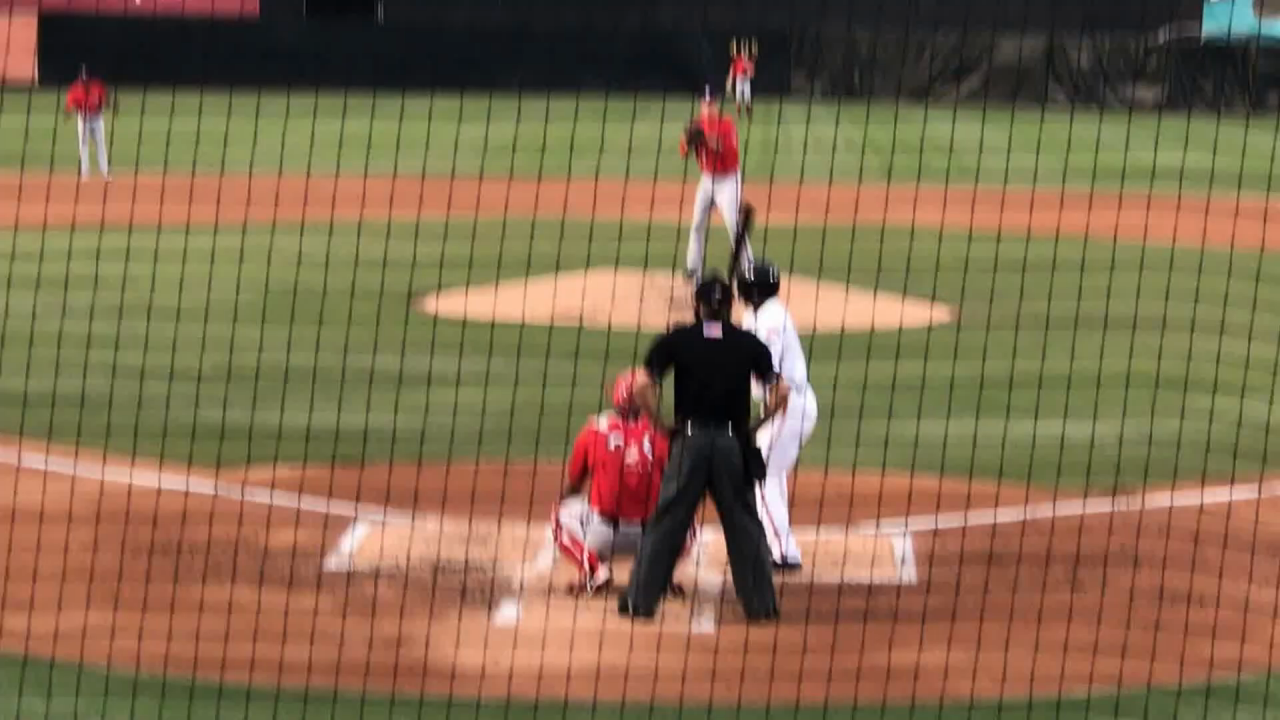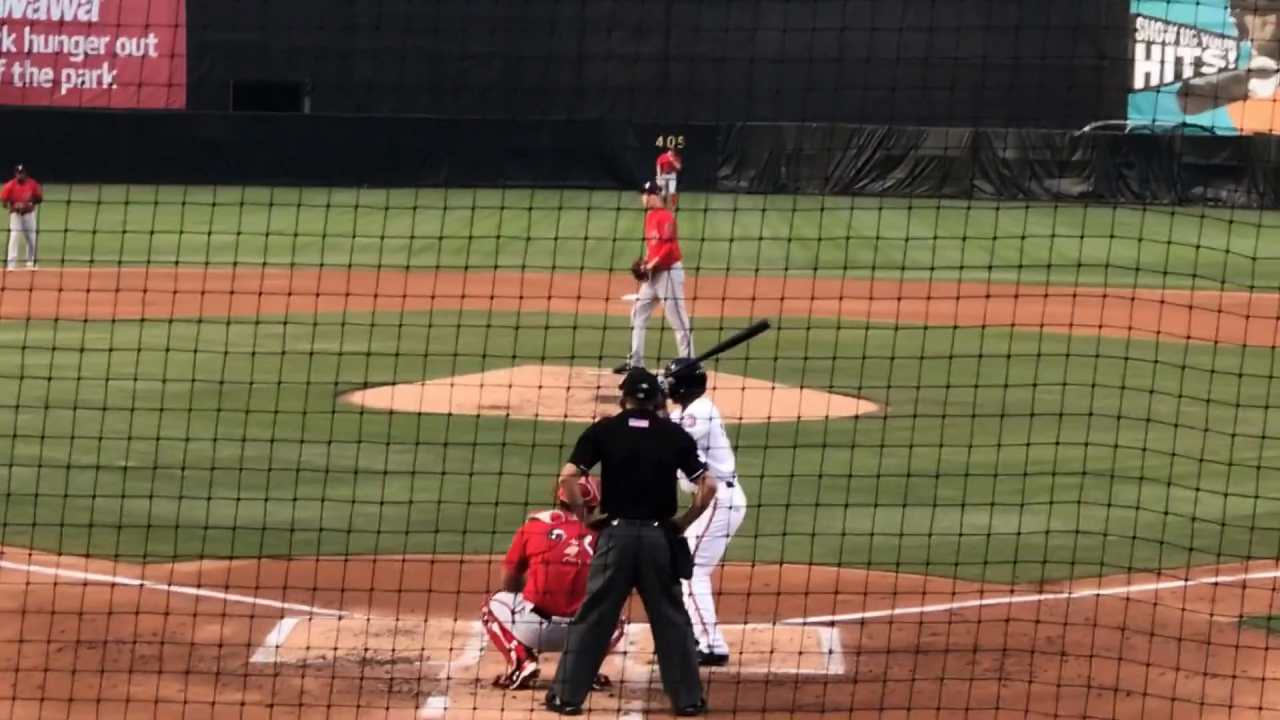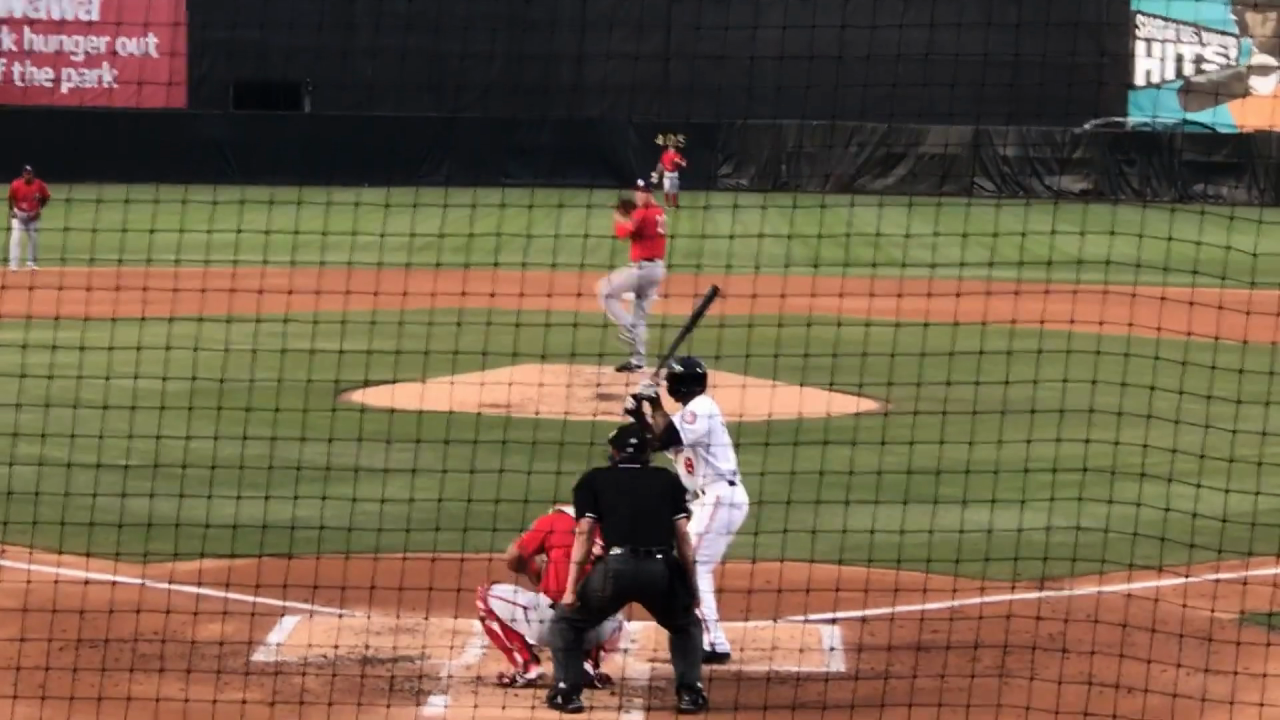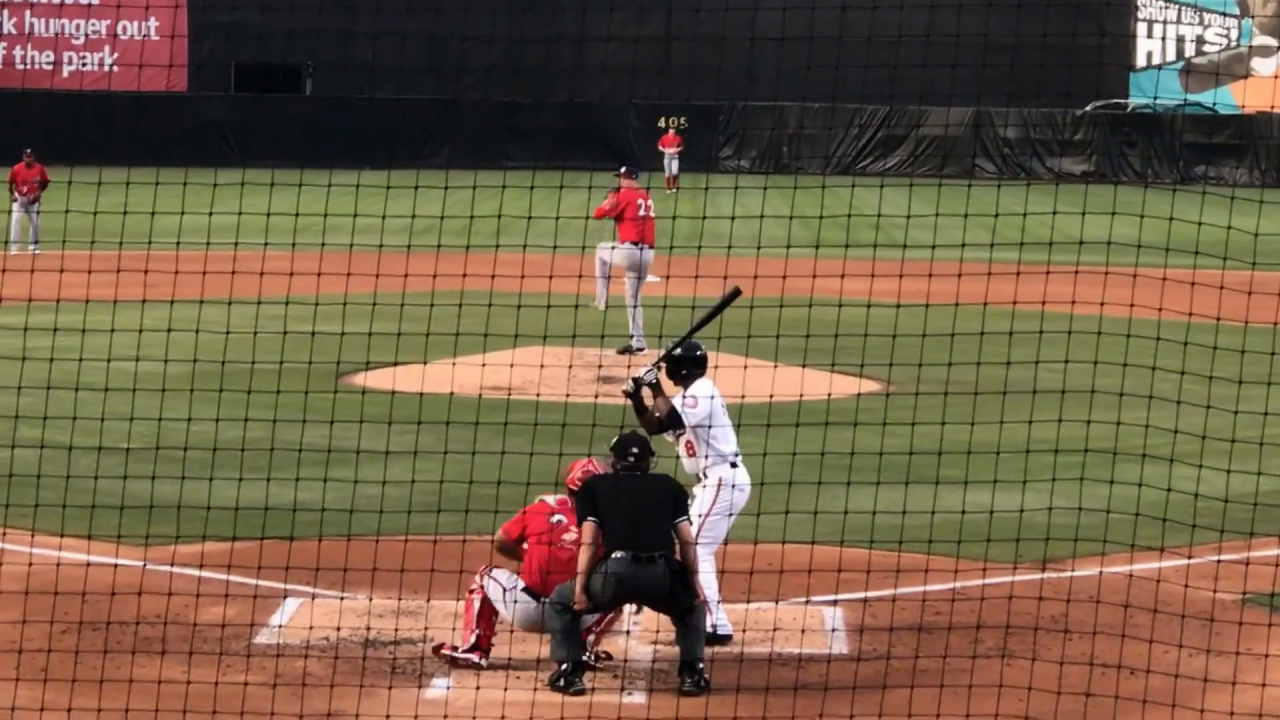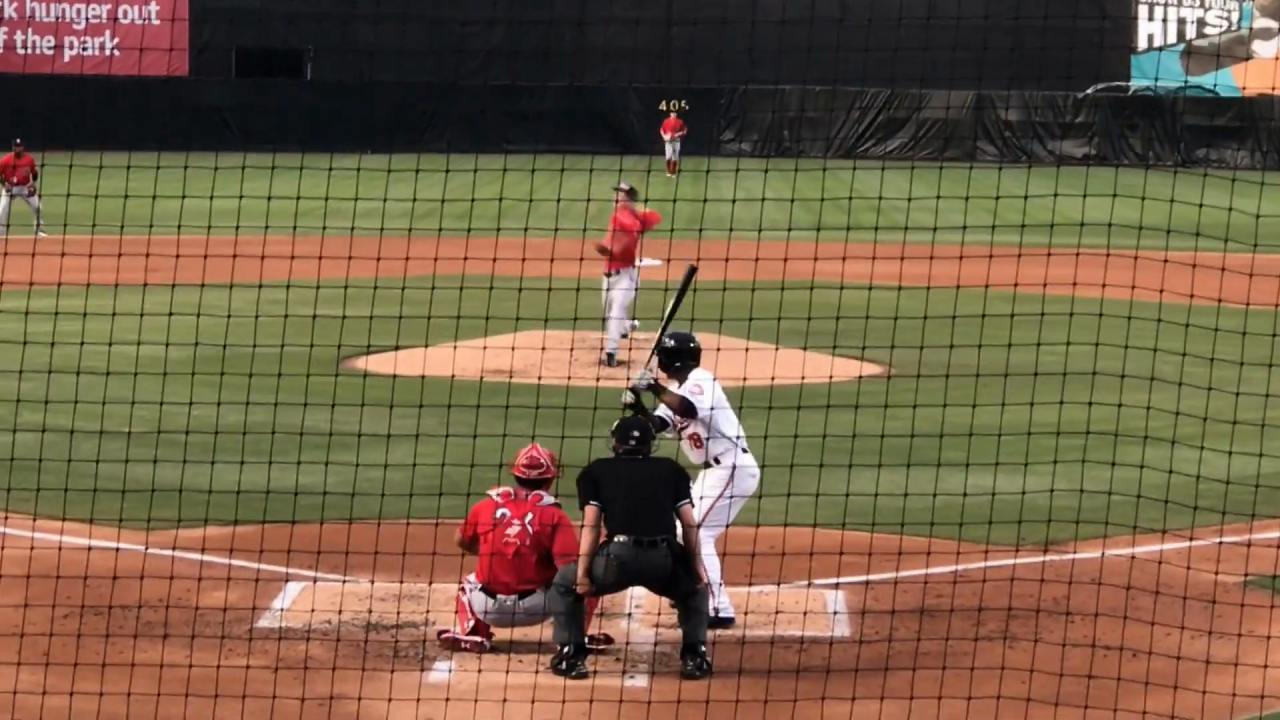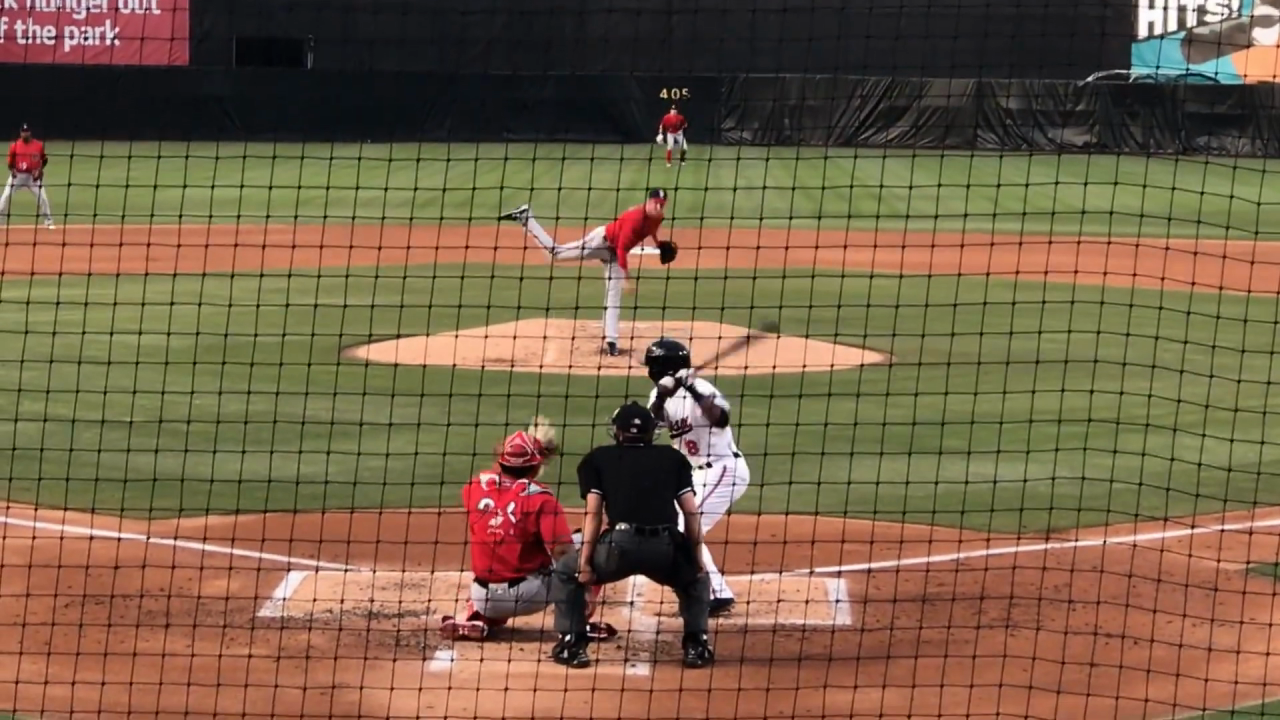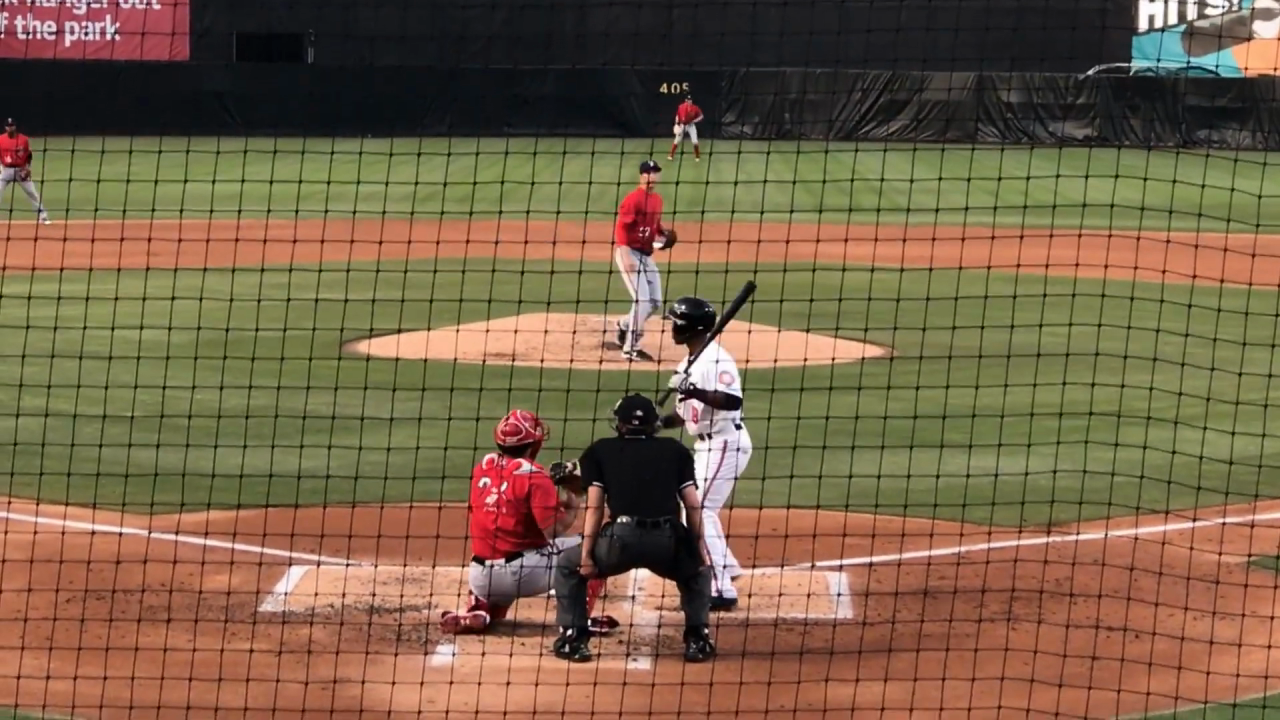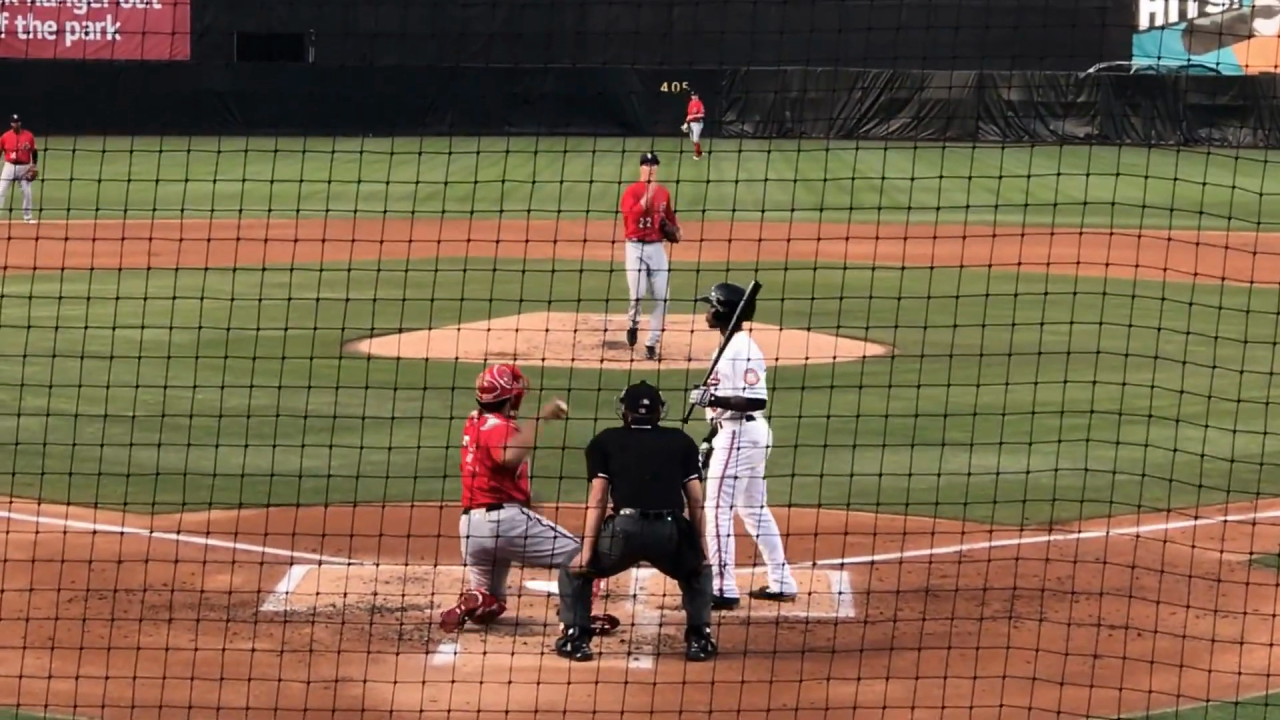
dt=0.5s
person 1, frame 1
left shoulder: (771, 317)
right shoulder: (760, 316)
left hip: (789, 405)
right hip: (783, 405)
left knee: (764, 478)
right knee: (768, 474)
left ankle: (785, 554)
right ankle: (777, 545)
person 1, frame 2
left shoulder: (700, 411)
right shoulder: (689, 412)
left hip: (719, 499)
right hip: (713, 499)
left knee: (691, 571)
right knee: (690, 569)
left ankle: (713, 646)
right ankle: (703, 636)
person 1, frame 3
left shoulder: (701, 408)
right shoulder: (691, 410)
left elbow: (667, 438)
right elbow: (659, 442)
left wrist: (655, 402)
left hip: (721, 498)
right hip: (713, 498)
left knee: (693, 568)
right knee: (695, 566)
left ankle: (714, 644)
right ankle: (704, 634)
person 1, frame 4
left shoulder: (702, 392)
right shoulder: (689, 395)
left elbow: (671, 420)
right elbow: (654, 426)
left wrist: (655, 388)
right wrist: (636, 397)
left hip: (723, 480)
right hip: (714, 481)
left knee: (696, 551)
right knee: (695, 548)
left ankle: (717, 626)
right ankle: (706, 614)
person 1, frame 5
left shoulder: (700, 379)
right shoulder: (671, 391)
left elbow: (688, 410)
right elbow: (658, 425)
left wrist: (653, 388)
right wrist: (638, 406)
left hip: (733, 469)
right hip: (713, 469)
left knee: (698, 534)
left ankle: (719, 610)
person 1, frame 6
left shoulder: (701, 390)
right shoulder: (661, 394)
left elbow: (722, 420)
right elbow: (654, 416)
left wrist: (692, 390)
right wrist: (663, 394)
left hip: (725, 470)
right hip: (704, 471)
left ankle: (717, 594)
person 1, frame 7
left shoulder: (716, 358)
right shoulder: (690, 361)
left elbow: (733, 401)
right elbow: (686, 411)
left wrist: (693, 391)
right wrist: (663, 423)
left hip: (726, 444)
right hip: (709, 445)
left knee: (701, 514)
right knee: (701, 511)
left ankle: (722, 591)
right ankle: (724, 566)
person 1, frame 8
left shoulder: (742, 350)
right shoulder: (730, 347)
left elbow: (757, 401)
left wrist: (714, 400)
right wrist: (710, 440)
left hip: (740, 435)
right hip: (747, 433)
left knee: (718, 510)
right knee: (755, 510)
left ankle: (724, 590)
right ankle: (781, 582)
person 2, frame 1
left shoulder: (678, 339)
right shoulder: (748, 343)
left elbow: (643, 386)
right elbow: (780, 392)
left wrist: (660, 424)
right wrist: (753, 428)
left hip: (690, 441)
right hip: (731, 443)
left knee: (666, 523)
right knee: (744, 524)
left ankle: (640, 601)
right ankle: (760, 604)
person 2, frame 2
left shoulder: (604, 430)
right shoulder: (675, 435)
left elbow: (567, 476)
right elbow: (709, 485)
left wrist: (585, 517)
right wrist: (684, 522)
left hip: (616, 534)
right hip: (659, 536)
left knee: (592, 617)
right knee: (671, 618)
person 2, frame 3
left shoulder: (594, 479)
right shoulder: (667, 479)
left elbow: (583, 535)
right elbow: (683, 539)
left wrist: (571, 587)
right wrist: (692, 587)
left hip: (616, 566)
right hip: (660, 569)
left knee: (568, 617)
right knee: (685, 622)
left ankle: (567, 690)
right ankle: (691, 691)
person 2, frame 4
left shoulder: (595, 485)
right shoulder: (669, 486)
left elbow: (589, 541)
right elbow: (687, 540)
left wrist: (580, 590)
right wrist: (693, 586)
left hip: (616, 573)
right hip: (661, 576)
left knee: (562, 600)
right knee: (692, 604)
left ankle: (569, 672)
right ankle: (693, 673)
person 2, frame 5
left shoulder: (597, 470)
right shoulder: (671, 469)
left elbow: (591, 525)
right elbow: (689, 524)
left wrist: (582, 573)
right wrist: (694, 570)
left hip: (619, 556)
right hip: (663, 559)
left knee: (564, 583)
right knee: (695, 589)
left ankle: (571, 655)
right ankle: (695, 656)
person 2, frame 6
left shoulder: (598, 458)
right shoulder: (672, 457)
left elbow: (593, 513)
right elbow: (691, 512)
left wrist: (584, 563)
right wrist: (694, 558)
left hip: (621, 545)
right hip: (665, 549)
left knee: (566, 571)
right knee: (695, 578)
left ankle: (573, 644)
right ankle: (696, 645)
person 2, frame 7
left shoulder: (600, 450)
right shoulder: (675, 449)
left elbow: (595, 505)
right elbow: (693, 505)
left wrist: (586, 555)
right wrist: (696, 552)
left hip: (622, 537)
right hip: (667, 540)
left knee: (568, 565)
right knee: (697, 571)
left ankle: (574, 638)
right ankle: (698, 639)
person 2, frame 8
left shoulder: (606, 440)
right shoulder: (680, 441)
left elbow: (598, 497)
right elbow: (696, 500)
left wrist: (587, 548)
right wrist: (699, 547)
left hip: (625, 530)
right hip: (670, 533)
left knee: (575, 567)
right knee: (698, 569)
left ankle: (576, 637)
right ankle: (699, 638)
person 3, frame 1
left shoulder: (593, 433)
right shoulder: (661, 436)
left elbow: (570, 490)
left hip: (602, 534)
left knee: (562, 514)
left ankle: (594, 568)
person 3, frame 2
left shoulder: (535, 526)
left elbow: (509, 584)
left hip: (534, 628)
left knee: (494, 605)
right knee: (615, 617)
left ankle: (522, 662)
person 3, frame 3
left shoulder: (559, 520)
left elbow: (512, 559)
left wrist: (537, 572)
left hip: (552, 618)
right hip: (596, 632)
left knee: (487, 597)
right knee: (614, 620)
left ankle: (526, 665)
right ankle: (589, 664)
person 3, frame 4
left shoulder: (542, 508)
left elbow: (500, 543)
left hip: (525, 610)
left knee: (486, 577)
left ankle: (473, 650)
right ankle: (582, 647)
person 3, frame 5
left shoulder: (487, 504)
right shoulder: (553, 515)
left elbow: (461, 541)
left hip: (487, 607)
right hip: (534, 606)
left knee: (469, 584)
left ankle: (473, 634)
person 3, frame 6
left shoulder: (478, 487)
right shoulder: (540, 499)
right elbow: (562, 552)
left hip: (483, 597)
right hip: (527, 594)
left ankle: (476, 620)
person 3, frame 7
left shoulder: (484, 465)
right shoulder: (533, 476)
right elbow: (552, 529)
right wrist: (572, 510)
left hip: (480, 575)
right hip: (522, 570)
left knee: (494, 605)
left ankle: (477, 613)
person 3, frame 8
left shoulder: (475, 421)
right shoulder: (498, 427)
right elbow: (510, 456)
right wrist: (541, 417)
left hip: (472, 526)
right hip: (506, 520)
left knee: (488, 605)
left ankle: (470, 604)
person 4, frame 1
left shoulder: (726, 124)
right shoulder: (697, 125)
left elbow: (732, 153)
right elbow: (685, 151)
left wrist: (714, 146)
right wrist: (688, 143)
left hip: (727, 179)
right hip: (707, 179)
left knee: (733, 224)
right knee: (698, 224)
left ankle: (748, 267)
right ankle: (694, 267)
person 4, frame 2
left shoulder: (665, 216)
right shoulder: (651, 216)
left elbow: (669, 247)
left wrist: (651, 264)
right wrist: (646, 264)
left hip: (669, 273)
right hip: (654, 274)
left knee: (677, 320)
right knee: (639, 313)
right ankle: (635, 361)
person 4, frame 3
left shoulder: (644, 213)
right shoulder: (658, 212)
left elbow: (624, 233)
left wrist: (619, 219)
right wrist: (628, 219)
left hip: (643, 267)
right hip: (657, 267)
left knee: (606, 293)
right knee: (639, 313)
left ankle: (631, 332)
right ankle: (638, 359)
person 4, frame 4
left shoulder: (624, 195)
right shoulder: (647, 198)
left elbow: (598, 214)
left wrist: (610, 200)
left hip: (629, 251)
right hip: (647, 254)
left knee: (602, 251)
right knee: (633, 298)
left ankle: (601, 299)
right ankle: (637, 342)
person 4, frame 5
left shoulder: (628, 217)
right shoulder: (619, 213)
left hip: (625, 275)
right hip: (611, 274)
left knee: (618, 310)
right knee: (612, 311)
left ankle: (611, 350)
right ankle: (626, 325)
person 4, frame 6
left shoulder: (657, 216)
right shoulder: (635, 218)
right elbow: (621, 250)
left wrist: (659, 243)
right wrist: (625, 276)
left hip: (615, 251)
right hip: (601, 241)
left knee: (614, 297)
right knee: (555, 251)
left ankle: (611, 340)
right ankle: (525, 216)
person 4, frame 7
left shoulder: (657, 199)
right shoulder: (632, 200)
right elbow: (621, 230)
left wrist: (664, 234)
right wrist: (625, 256)
left hip: (647, 255)
right hip: (629, 253)
left knee: (656, 302)
right knee: (643, 301)
left ankle: (624, 325)
right ankle: (631, 348)
person 4, frame 8
left shoulder: (663, 192)
right shoulder: (631, 191)
left elbow: (670, 215)
right elbow: (632, 215)
left wrist: (676, 228)
right wrist: (648, 195)
left hip: (657, 248)
right hip: (636, 248)
left knee: (660, 297)
right knee: (637, 293)
left ankle: (652, 343)
right ankle: (633, 323)
